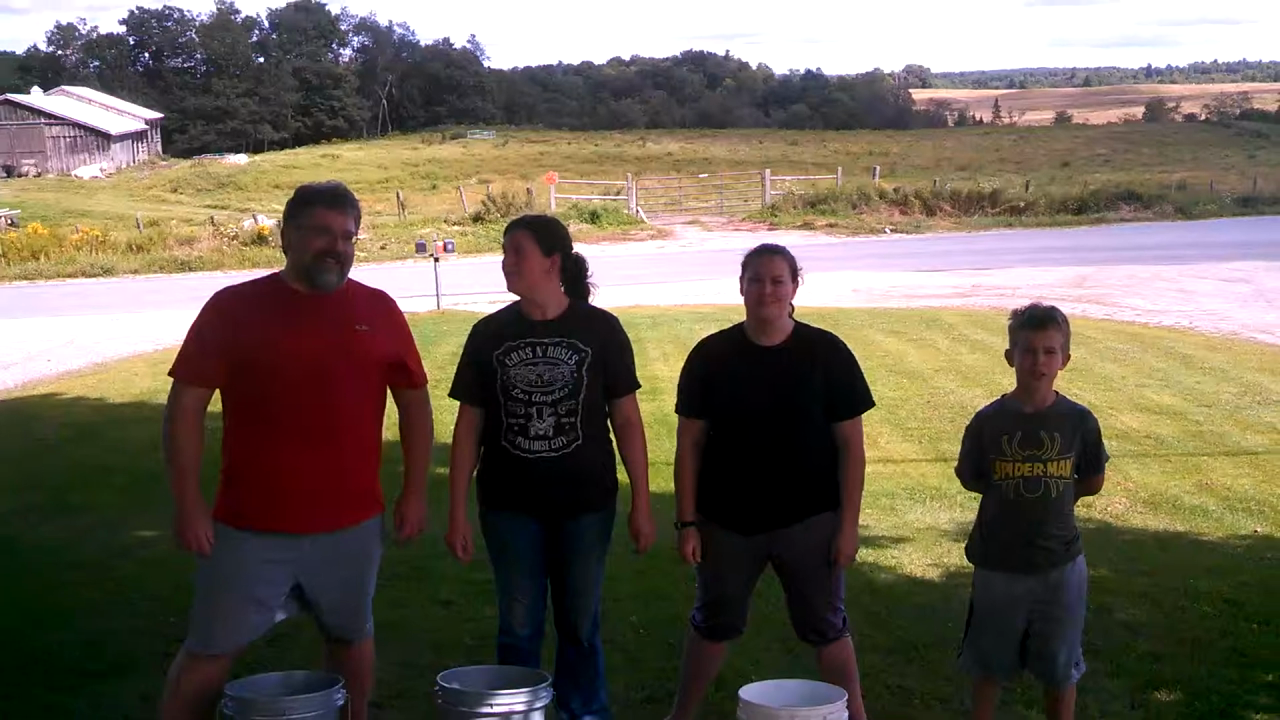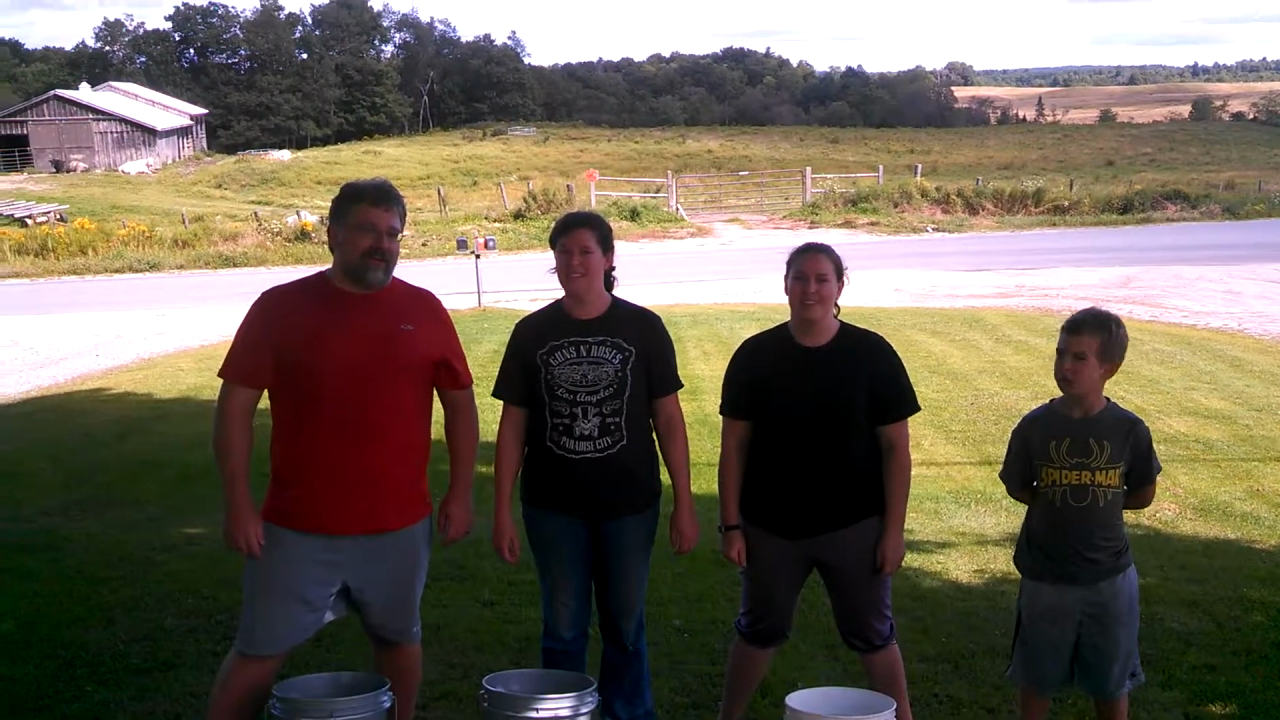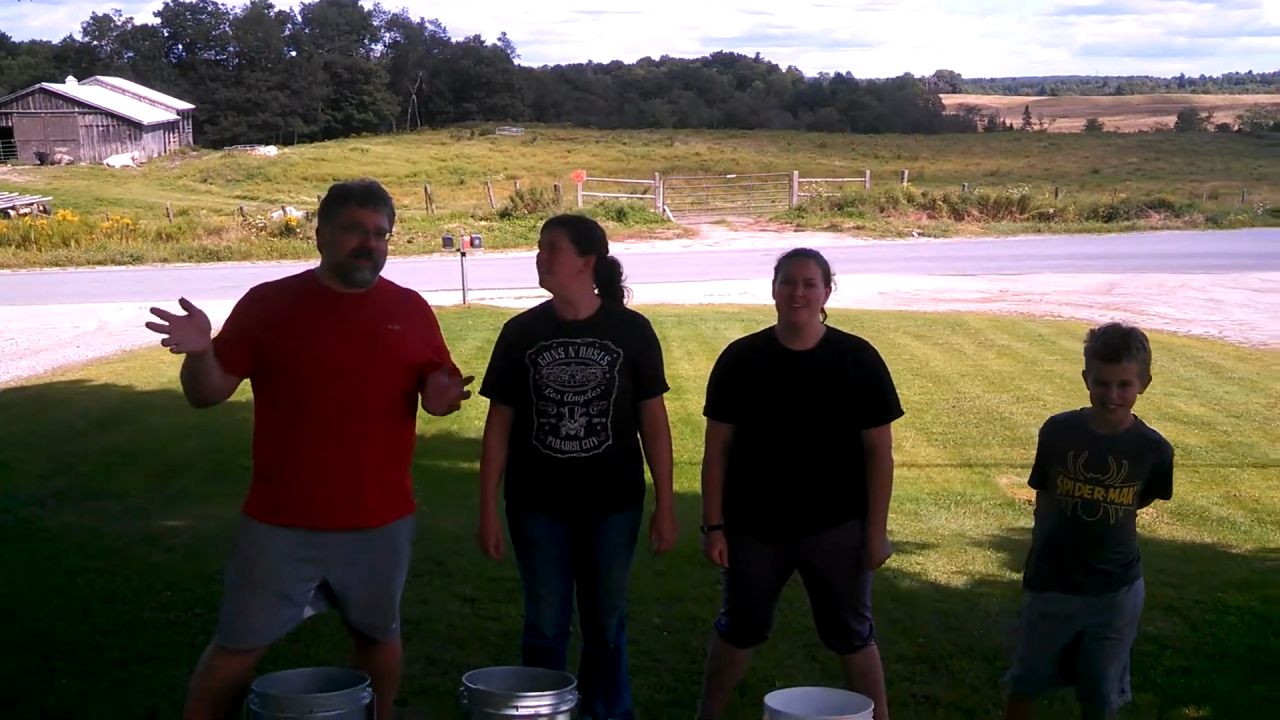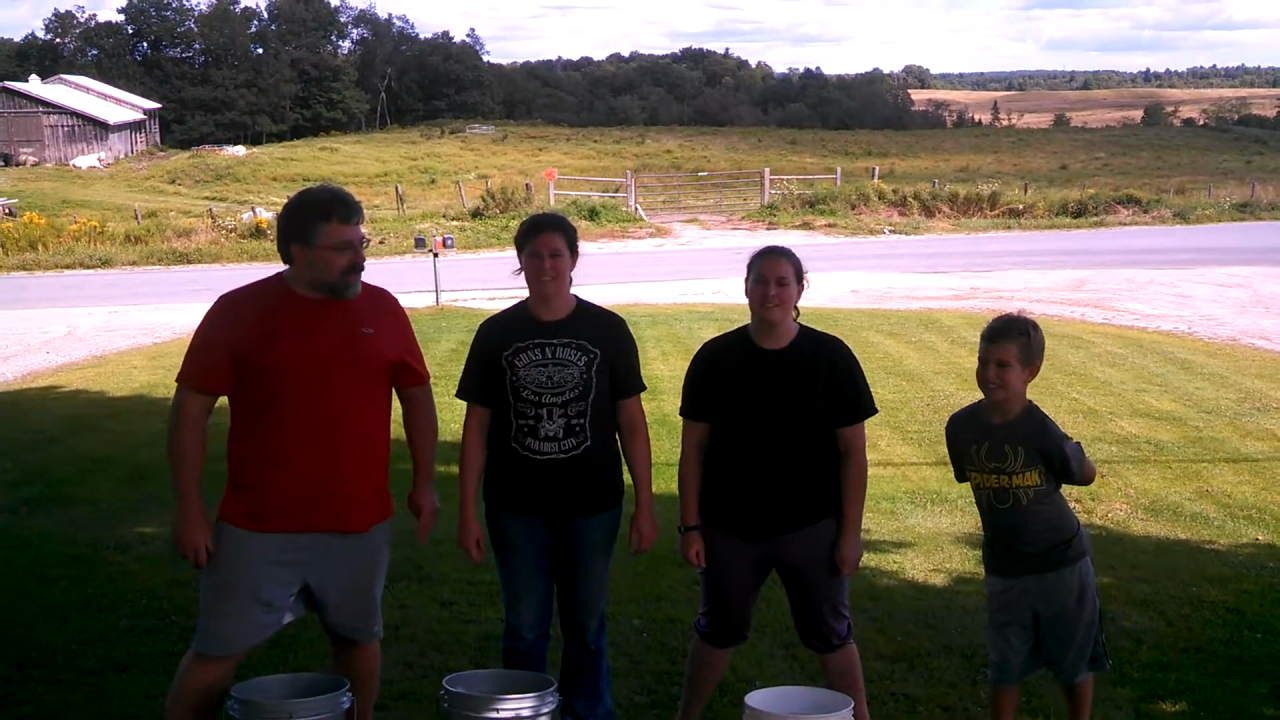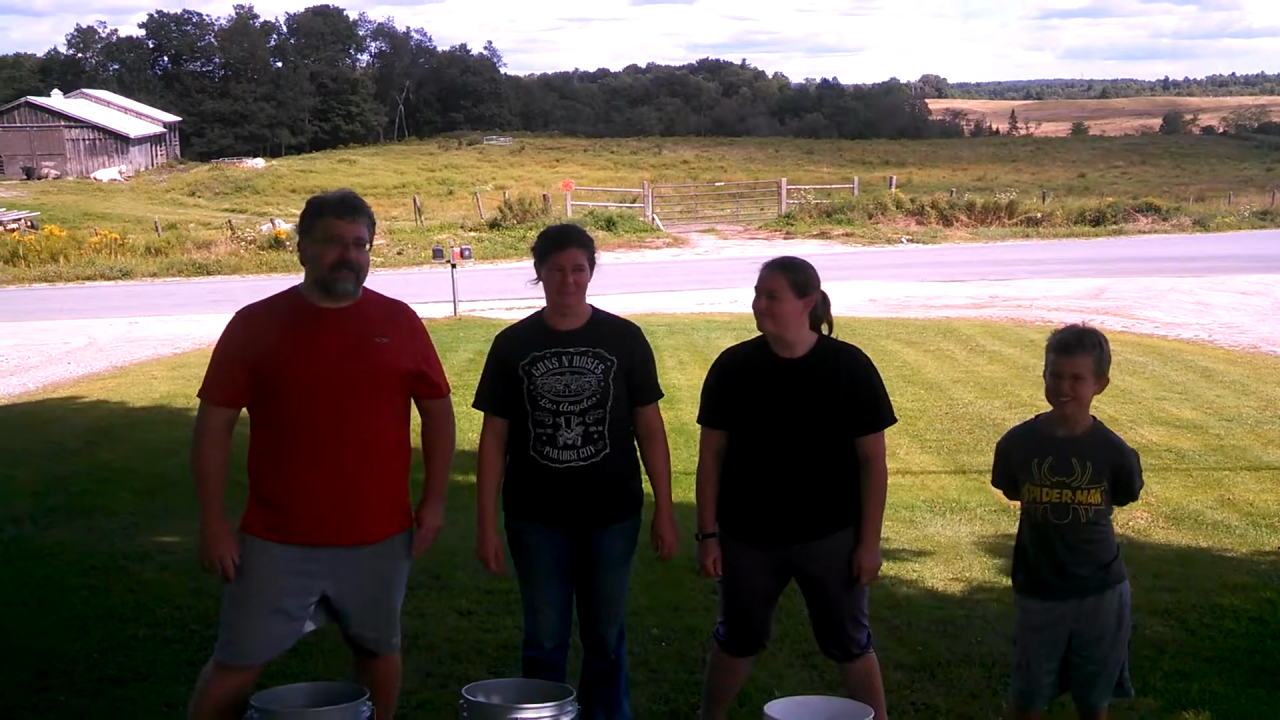
dt=1s
person 1, frame 1
left shoulder: (377, 310)
right shoulder: (232, 307)
left elbow: (413, 399)
right elbow: (186, 405)
left wrist: (414, 490)
right wrist: (188, 501)
left hip: (350, 524)
right hip: (248, 526)
left knee: (351, 636)
right knee: (210, 650)
person 1, frame 2
left shoulder: (424, 310)
right shoulder: (279, 307)
left elbow: (459, 399)
right elbow: (236, 405)
left wrist: (460, 491)
right wrist: (238, 501)
left hip: (398, 524)
right hip: (297, 527)
left knee: (397, 637)
right knee: (258, 650)
person 1, frame 3
left shoulder: (408, 308)
right shoulder: (267, 303)
left elbow: (446, 381)
right elbow: (207, 392)
left wrist: (439, 395)
right wrist: (200, 355)
left hip: (380, 520)
right hip: (279, 521)
left knee: (378, 634)
right knee: (237, 644)
person 1, frame 4
left shoulder: (381, 309)
right shoulder: (236, 312)
left elbow: (417, 394)
right elbow: (190, 408)
left wrist: (423, 481)
right wrist: (189, 508)
left hip: (359, 523)
right hip: (258, 527)
left knee: (357, 636)
right knee: (216, 651)
person 1, frame 5
left shoulder: (398, 322)
right shoulder: (255, 324)
left elbow: (437, 409)
right elbow: (213, 424)
left wrist: (434, 500)
right wrist: (213, 522)
left hip: (378, 535)
right hip: (277, 540)
left knee: (378, 647)
right knee: (236, 662)
person 2, frame 1
left shoulder: (600, 329)
right shoulder: (489, 334)
left elbow: (626, 418)
right elbow: (470, 425)
left wrist: (641, 503)
right wrist: (457, 510)
left hip: (584, 502)
right hip: (509, 505)
left knee: (580, 623)
right knee: (519, 625)
person 2, frame 2
left shoulder: (643, 328)
right shoulder: (532, 333)
left elbow: (668, 418)
right elbow: (513, 424)
left wrist: (684, 504)
right wrist: (502, 510)
left hip: (629, 504)
right hip: (552, 506)
left knee: (624, 625)
right knee: (563, 627)
person 2, frame 3
left shoulder: (631, 330)
right shoulder: (520, 332)
left elbow: (653, 420)
right elbow: (499, 423)
left wrist: (665, 505)
right wrist: (488, 508)
left hip: (613, 504)
right hip: (537, 505)
left knee: (605, 624)
right knee: (545, 625)
person 2, frame 4
left shoulder: (607, 330)
right shoulder: (495, 334)
left elbow: (631, 421)
right elbow: (477, 426)
left wrist: (644, 505)
right wrist: (467, 512)
left hip: (592, 505)
right hip: (516, 507)
left knee: (585, 625)
right knee: (525, 628)
person 2, frame 5
left shoulder: (624, 339)
right shoulder: (512, 344)
left elbow: (648, 425)
right elbow: (494, 436)
left wrist: (664, 510)
right wrist: (486, 523)
left hip: (611, 515)
right hip: (535, 517)
left knee: (605, 635)
right knee: (544, 637)
person 3, frame 1
left shoulder: (826, 352)
right shoulder: (711, 355)
left elbow: (850, 444)
right elbow: (690, 443)
left wrist: (848, 524)
right wrist: (688, 521)
left hip: (809, 520)
right hip: (727, 522)
left knee: (826, 627)
right knee: (713, 624)
person 3, frame 2
left shoulder: (872, 354)
right shoulder: (755, 355)
left elbow: (895, 447)
right elbow: (734, 445)
left wrist: (893, 529)
right wrist: (732, 523)
left hip: (854, 525)
right hip: (771, 526)
left knee: (872, 635)
right knee: (758, 629)
person 3, frame 3
left shoulder: (857, 359)
right shoulder: (740, 358)
left elbow: (878, 451)
right elbow: (718, 447)
left wrist: (876, 531)
right wrist: (713, 525)
left hip: (836, 527)
right hip: (753, 527)
left knee: (852, 636)
right knee: (737, 630)
person 3, frame 4
left shoulder: (831, 357)
right shoulder: (715, 358)
left elbow: (852, 451)
right elbow: (694, 448)
left wrist: (850, 531)
right wrist: (691, 525)
left hip: (812, 526)
right hip: (730, 527)
left knee: (830, 634)
right knee: (717, 630)
person 3, frame 5
left shoulder: (850, 367)
right shoulder: (733, 367)
left elbow: (872, 460)
right elbow: (712, 455)
left wrist: (869, 541)
right wrist: (707, 533)
left hip: (831, 535)
right hip: (748, 536)
left knee: (850, 644)
right knee: (736, 639)
person 4, frame 1
left shoulder: (1079, 421)
right shoulder: (988, 420)
left elbow: (1092, 483)
right elbow: (971, 480)
left wrist: (1049, 495)
right wrist: (1011, 493)
left hip: (1060, 564)
right hip: (998, 564)
left knee: (1061, 667)
right knee: (989, 663)
person 4, frame 2
left shoulder: (1129, 429)
right shoulder: (1035, 426)
left elbow: (1144, 496)
right elbow: (1018, 489)
left wrist: (1100, 505)
right wrist: (1057, 505)
left hip: (1109, 576)
right hip: (1045, 575)
left knee: (1112, 680)
right knee: (1038, 675)
person 4, frame 3
left shoulder: (1153, 449)
right shoulder: (1056, 431)
left elbow: (1145, 499)
left wrist: (1101, 518)
right wrist: (1044, 544)
left hip: (1115, 590)
right hip: (1050, 581)
right knee: (1025, 678)
person 4, frame 4
left shoulder: (1042, 432)
right shoulder: (961, 426)
left elbow: (1085, 475)
left hip: (1062, 562)
right hip: (1005, 567)
left knee: (1075, 660)
right knee: (1005, 664)
person 4, frame 5
left shoulder: (1114, 451)
right shoulder: (1017, 443)
left elbow: (1123, 497)
left wrist: (1070, 503)
right wrist: (1053, 502)
left hip: (1101, 589)
right hip: (1037, 589)
left knee: (1094, 687)
right knee: (1030, 687)
